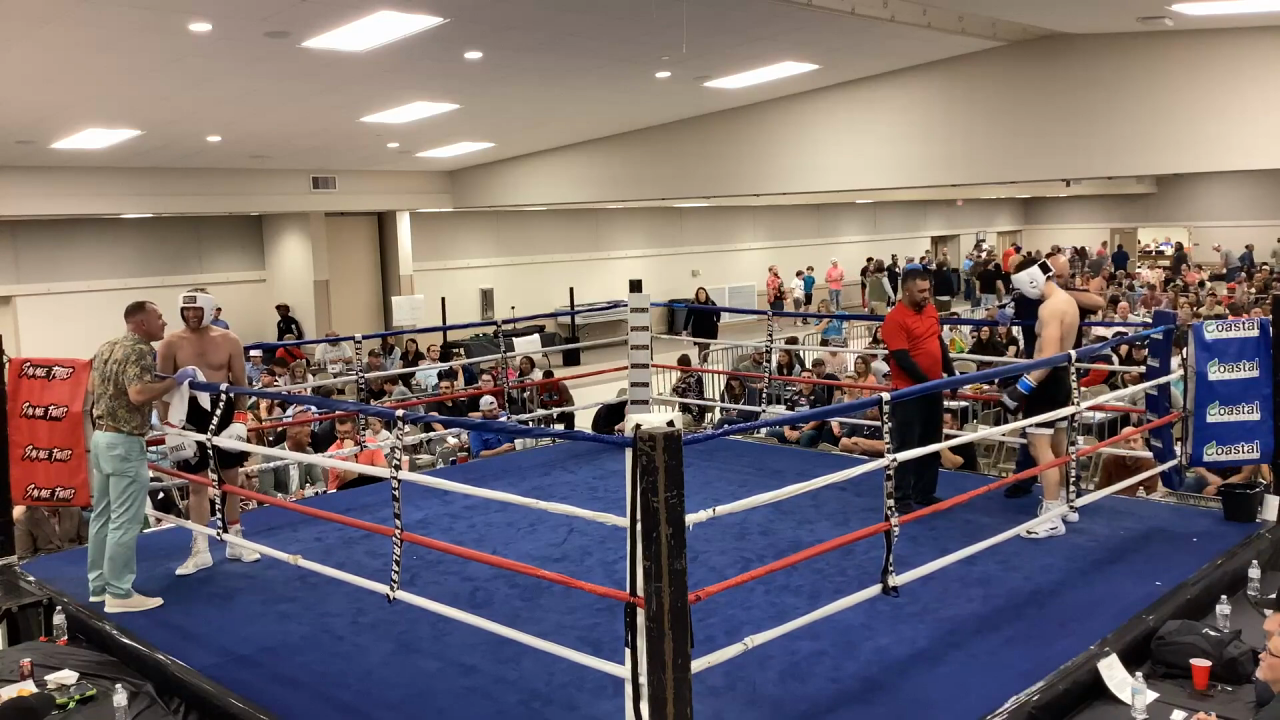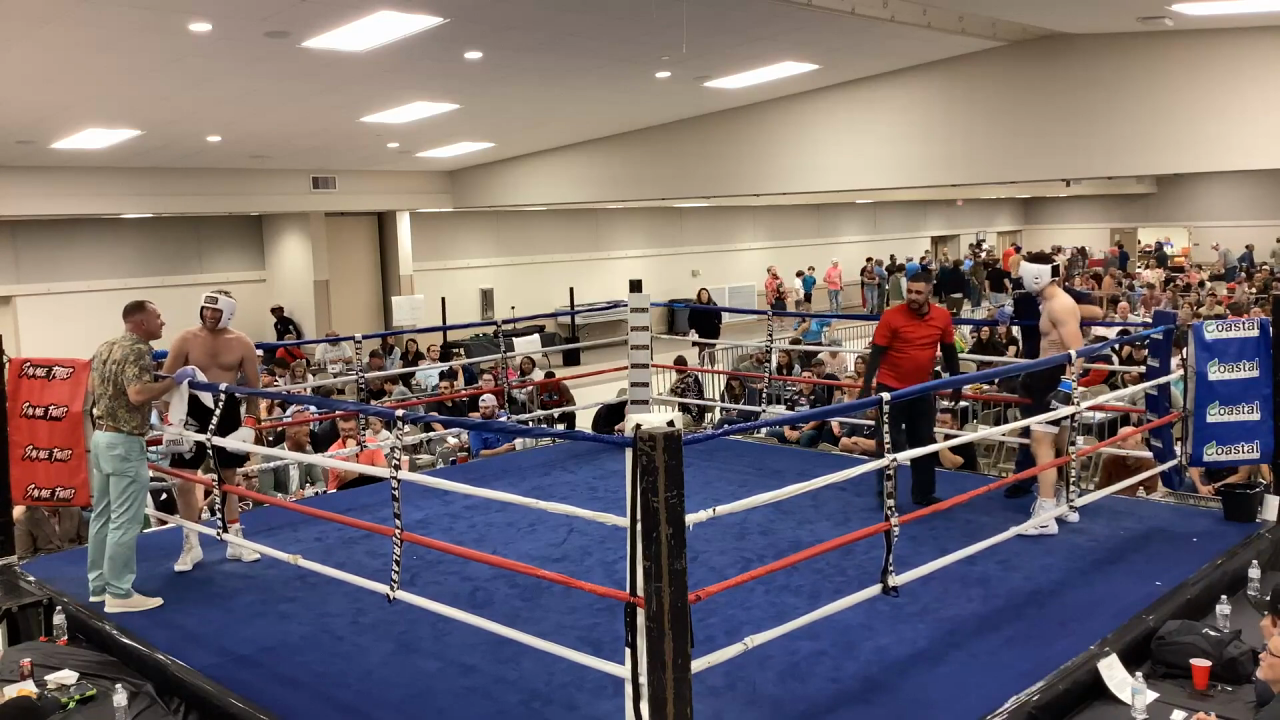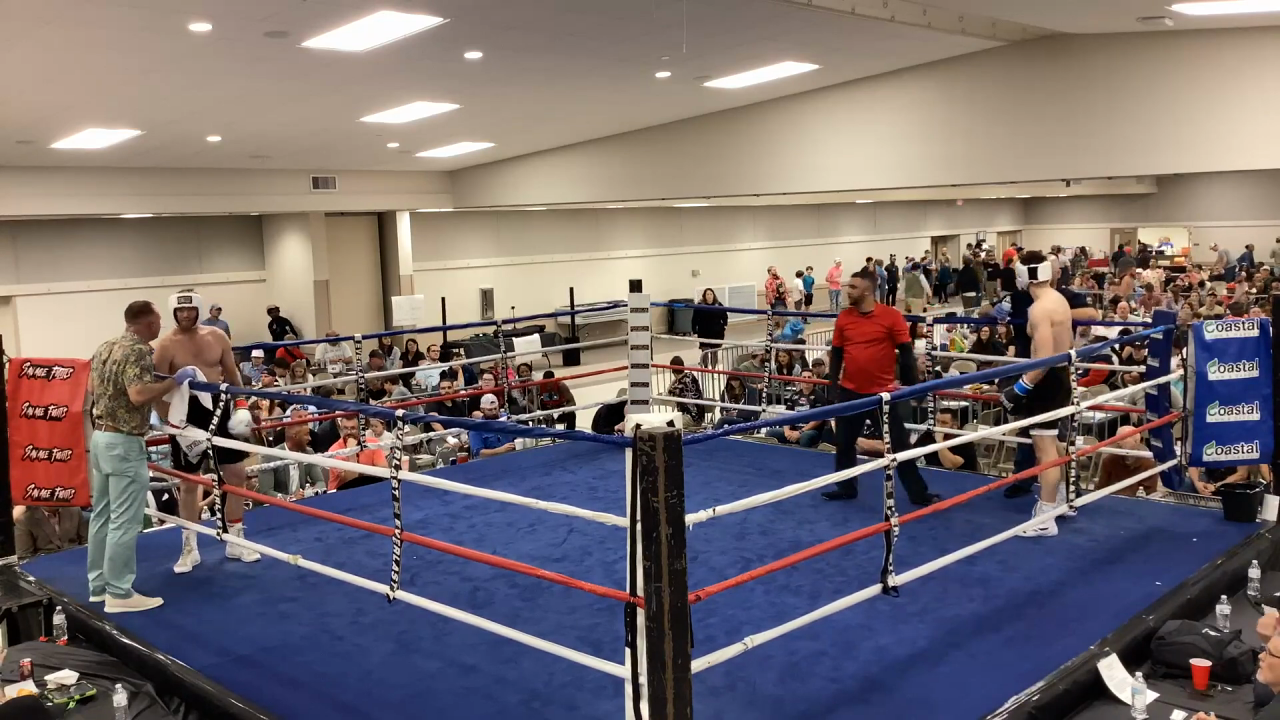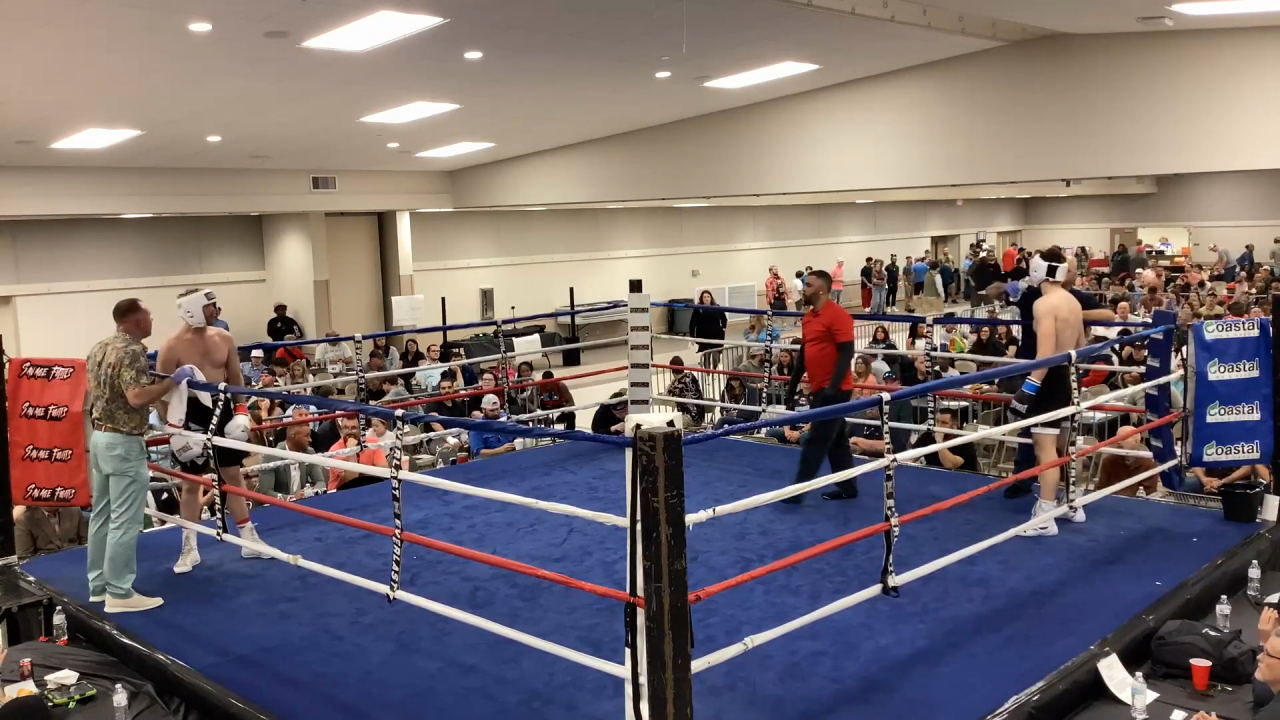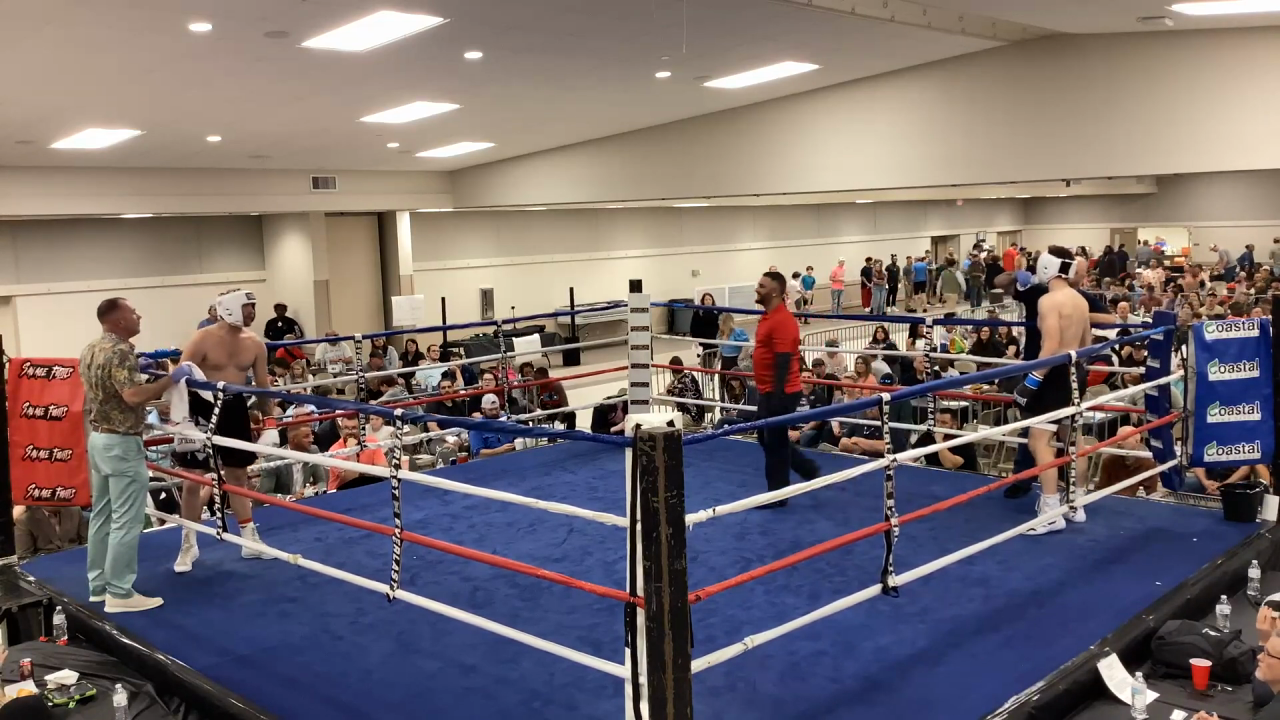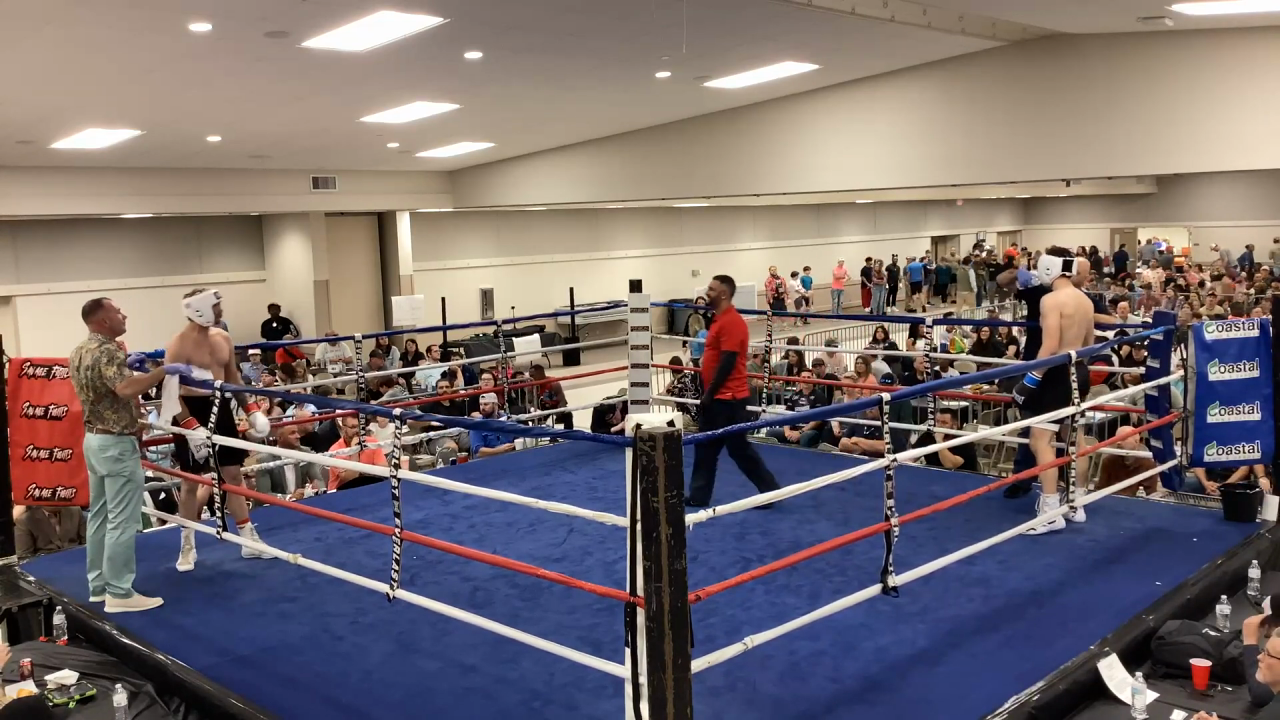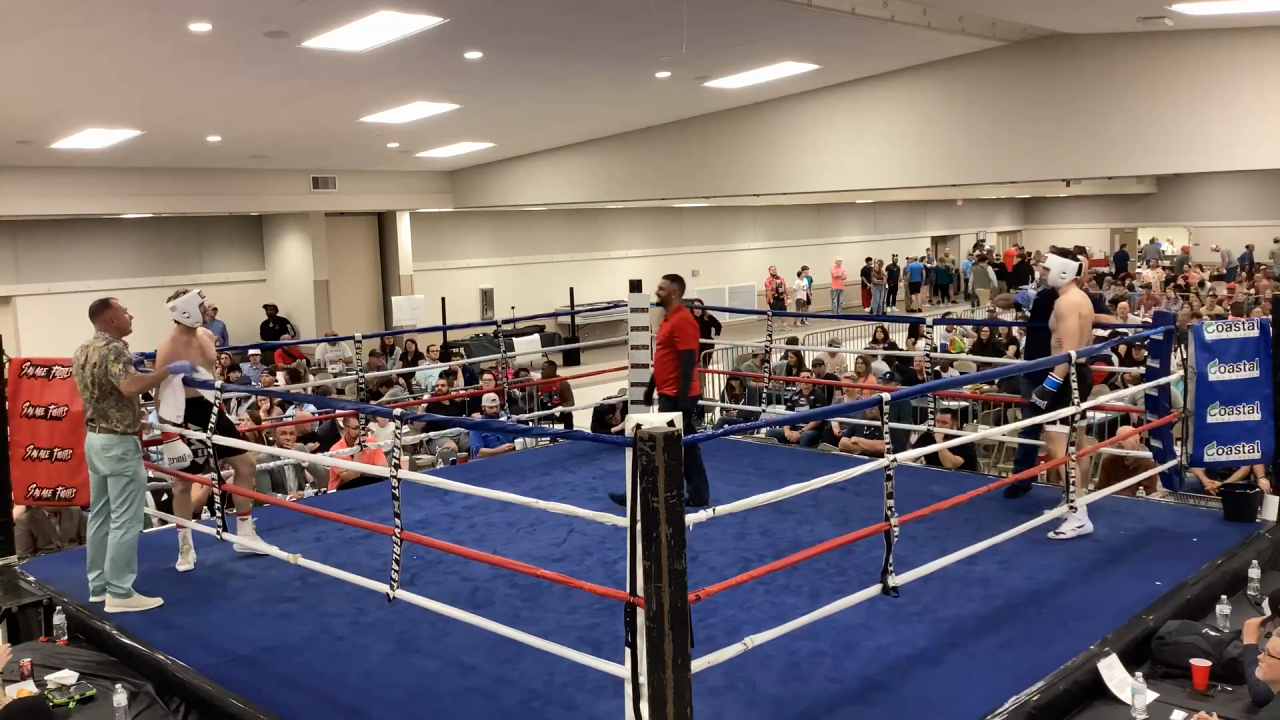
dt=0.5s
person 1, frame 1
left shoulder: (106, 347)
right shoulder: (138, 351)
left elbow: (92, 387)
right elbow: (139, 394)
right wrist: (176, 379)
left hip: (100, 437)
right hip: (124, 444)
left knee: (102, 516)
right knee: (125, 521)
left ankle: (99, 585)
right ankle: (119, 593)
person 1, frame 2
left shoulder: (105, 348)
right shoulder: (137, 351)
left elbow: (93, 387)
right elbow: (138, 394)
right wrist: (175, 379)
left hip: (100, 437)
right hip: (125, 443)
left knee: (103, 515)
right knee: (125, 521)
left ankle: (99, 585)
right ankle: (119, 593)
person 1, frame 3
left shoulder: (105, 347)
right shoulder: (137, 351)
left elbow: (93, 387)
right elbow: (139, 395)
right wrist: (176, 380)
left hip: (100, 437)
right hip: (124, 443)
left knee: (102, 515)
right knee: (125, 521)
left ankle: (99, 584)
right ankle: (119, 593)
person 1, frame 4
left shoulder: (99, 348)
right shoulder: (131, 352)
right elbow: (137, 398)
right wrist: (174, 379)
left hip: (99, 437)
right hip: (124, 444)
left knee: (101, 515)
right knee: (125, 520)
left ankle: (99, 585)
right ankle: (119, 593)
person 1, frame 5
left shoulder: (90, 350)
right shoulder: (120, 352)
right elbow: (134, 396)
right wrist: (172, 378)
left hip: (98, 439)
right hip: (121, 444)
left knee: (102, 515)
right knee: (126, 520)
left ankle: (99, 584)
right ankle: (120, 593)
person 1, frame 6
left shoulder: (80, 351)
right shoulder: (107, 351)
right elbow: (127, 388)
left wrist: (124, 365)
right wrist: (164, 370)
left hip: (94, 439)
right hip: (116, 444)
left knee: (100, 515)
right knee: (122, 520)
left ankle: (98, 585)
right ankle: (119, 593)
person 1, frame 7
left shoulder: (82, 352)
right shoulder: (113, 350)
right elbow: (131, 386)
right wrist: (169, 369)
left hip: (95, 439)
right hip: (118, 443)
left knee: (101, 516)
right knee: (125, 519)
left ankle: (99, 584)
right ankle: (119, 592)
person 2, frame 1
left shoulder: (1050, 308)
right shoulder: (1067, 300)
left elbow: (1048, 356)
left wrist: (1021, 387)
left hip: (1047, 380)
right hip: (1063, 377)
left knee: (1041, 448)
right knee: (1059, 446)
left ankle: (1051, 519)
right ankle: (1065, 504)
person 2, frame 2
left shoulder: (1059, 306)
right shoulder: (1052, 302)
left elbow: (1077, 351)
left wrist: (1066, 389)
right wrist: (1030, 373)
left hip: (1054, 379)
right hip: (1049, 376)
left knee: (1041, 446)
right knee: (1062, 445)
left ankle: (1045, 517)
right ankle: (1067, 505)
person 2, frame 3
left shoulder: (1039, 308)
right shoulder: (1060, 300)
left elbow: (1043, 358)
left wrist: (1019, 389)
left hip: (1047, 380)
right hip: (1061, 376)
left knee: (1044, 450)
right knee: (1050, 444)
left ankle: (1045, 521)
person 2, frame 4
left shoulder: (1044, 304)
right shoulder: (1073, 302)
left elbow: (1046, 352)
right elbow: (1080, 344)
left wrist: (1028, 388)
left hip: (1052, 377)
right hip: (1069, 375)
left knee: (1045, 448)
right knee: (1066, 445)
left ankle: (1045, 520)
right ankle: (1074, 506)
person 2, frame 5
left shoulder: (1049, 300)
right shoulder: (1080, 300)
left elbow: (1050, 347)
left wrist: (1031, 382)
left hip: (1056, 374)
right hip: (1075, 372)
left knee: (1038, 441)
left ankle: (1051, 513)
right ankle: (1075, 506)
person 2, frame 6
left shoulder: (1051, 300)
right shoulder: (1085, 300)
left elbow: (1050, 347)
left wrist: (1030, 380)
left hip: (1058, 374)
right hip: (1079, 371)
left knee: (1040, 439)
left ankle: (1050, 513)
right ankle: (1075, 506)
person 2, frame 7
left shoulder: (1066, 301)
right shoulder: (1080, 299)
left elbow: (1069, 350)
left wrist: (1050, 384)
left hip: (1068, 377)
right hip: (1079, 373)
left knee: (1056, 444)
right knee: (1076, 443)
left ankle: (1079, 518)
person 3, frame 1
left shoulder: (228, 340)
right shoulder: (171, 344)
left elbow: (239, 382)
left wrist: (240, 418)
right wrist: (170, 425)
left hip: (223, 410)
right hip: (189, 414)
left knee: (231, 481)
right knee: (197, 486)
left ankle: (235, 542)
right ankle: (200, 551)
person 3, frame 2
left shoulder: (242, 344)
right shoulder: (186, 340)
left elbow: (253, 386)
left wrist: (250, 422)
left hip: (227, 410)
right hip: (193, 411)
left knee: (229, 480)
right knee: (184, 483)
left ankle: (235, 542)
right ankle: (191, 545)
person 3, frame 3
left shoulder: (217, 337)
right shoulder: (166, 346)
left elbow: (231, 374)
left wrist: (241, 405)
right wrist: (175, 426)
left hip: (219, 408)
right hip: (186, 413)
left knee: (237, 475)
right knee: (190, 483)
left ankle: (236, 541)
right ankle: (190, 549)
person 3, frame 4
left shoulder: (224, 338)
right shoulder: (172, 346)
left elbow: (235, 377)
left wrist: (241, 410)
left hip: (222, 409)
right hip: (191, 414)
left knee: (233, 477)
right knee: (191, 483)
left ankle: (250, 541)
right ankle: (189, 549)
person 3, frame 5
left shoulder: (255, 344)
right shoulder: (203, 340)
left elbow: (263, 384)
left hip: (235, 407)
right hip: (202, 408)
left knee: (238, 477)
right knee: (193, 481)
left ankle: (250, 541)
right ankle: (188, 544)
person 3, frame 6
left shoulder: (223, 338)
right shoulder: (179, 345)
left elbow: (233, 377)
left wrist: (253, 410)
right wrist: (190, 427)
left hip: (221, 408)
right hip: (192, 412)
left knee: (233, 476)
right knee: (191, 483)
left ankle: (249, 541)
right ankle: (187, 548)
person 3, frame 7
left shoulder: (207, 336)
right shoulder: (170, 349)
right elbow: (164, 396)
right wrist: (171, 437)
left hip: (212, 408)
right hip: (185, 415)
left knee: (246, 464)
right knee: (184, 481)
left ankle: (246, 535)
right ankle: (185, 548)
person 4, frame 1
left shoulder: (931, 311)
right shoulder: (895, 319)
right elbow: (902, 359)
left wrist: (950, 374)
right wrist: (928, 383)
left hip: (933, 389)
right hip: (908, 391)
left knee: (931, 444)
right knee: (906, 446)
left ankle: (923, 492)
right ankle: (902, 498)
person 4, frame 2
left shoulder: (943, 317)
right shoulder: (892, 317)
left elbow: (949, 351)
right elbow: (877, 353)
left wrist: (956, 383)
right wrist: (867, 386)
right hip: (891, 388)
left knee: (924, 443)
right knee: (889, 443)
left ankle: (923, 493)
person 4, frame 3
left shoulder: (891, 317)
right shoulder: (843, 318)
left elbow: (906, 352)
right elbow: (836, 354)
left wrist: (913, 384)
right wrist: (835, 386)
left hip: (881, 392)
right hip: (849, 392)
left knee: (900, 443)
right knee: (844, 442)
left ankle: (919, 493)
right ankle: (847, 487)
person 4, frame 4
left shoulder: (837, 316)
right shoulder: (808, 317)
left elbow: (846, 353)
right elbow: (804, 353)
left wrist: (833, 385)
right wrist: (794, 382)
left hip: (833, 390)
right hip: (818, 389)
left knee: (815, 440)
right knee: (835, 439)
right ankle: (847, 487)
person 4, frame 5
left shoulder: (782, 320)
right shoulder: (767, 317)
left elbow: (783, 362)
left wrist: (777, 398)
right wrist: (764, 394)
left hip: (781, 393)
right hip: (768, 392)
left knee: (773, 442)
right knee: (768, 440)
right ankle: (808, 469)
person 4, frame 6
left shoulder: (731, 322)
right shoulder: (720, 320)
left elbow: (728, 362)
left wrist: (708, 394)
left hip: (727, 397)
right hip: (719, 396)
left knee: (738, 448)
right knee: (705, 446)
left ankle: (770, 490)
right ankle: (699, 495)
person 4, frame 7
left shoulder: (683, 320)
right shoulder: (669, 318)
left elbow: (688, 362)
left wrist: (682, 398)
right wrist: (651, 387)
left hip: (678, 395)
right hip: (670, 394)
right knee: (685, 445)
right ankle: (698, 495)
